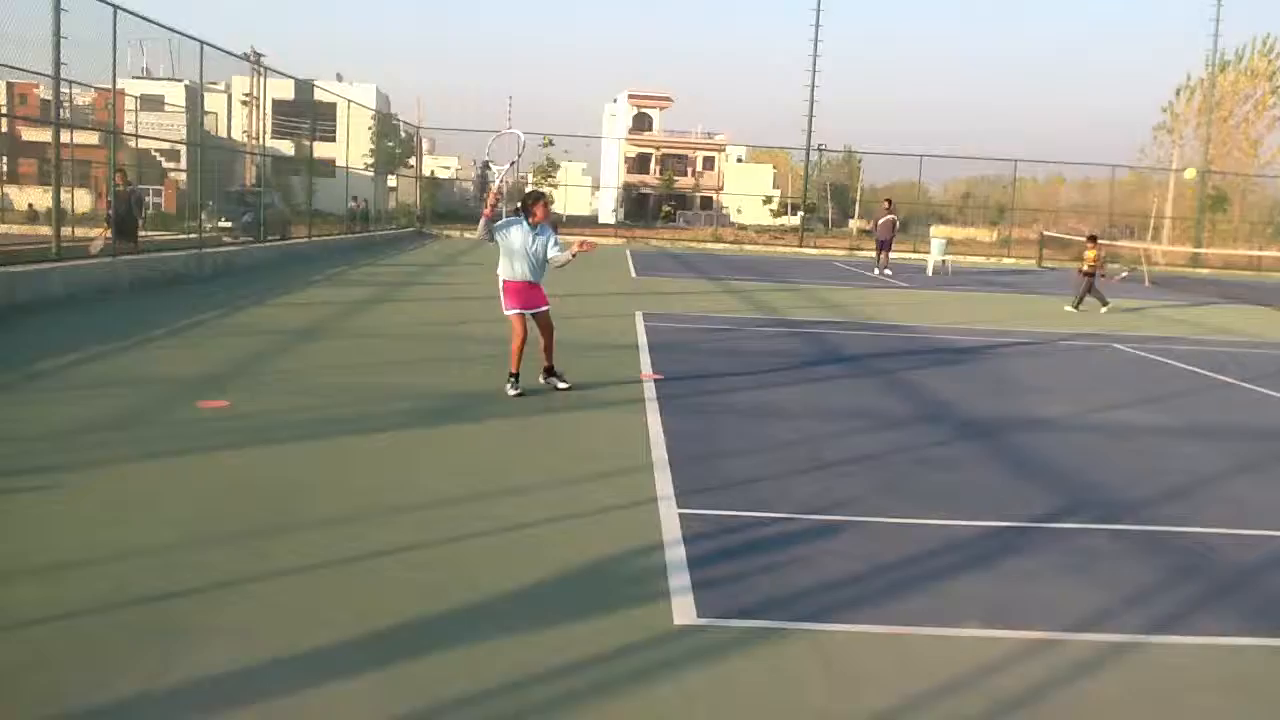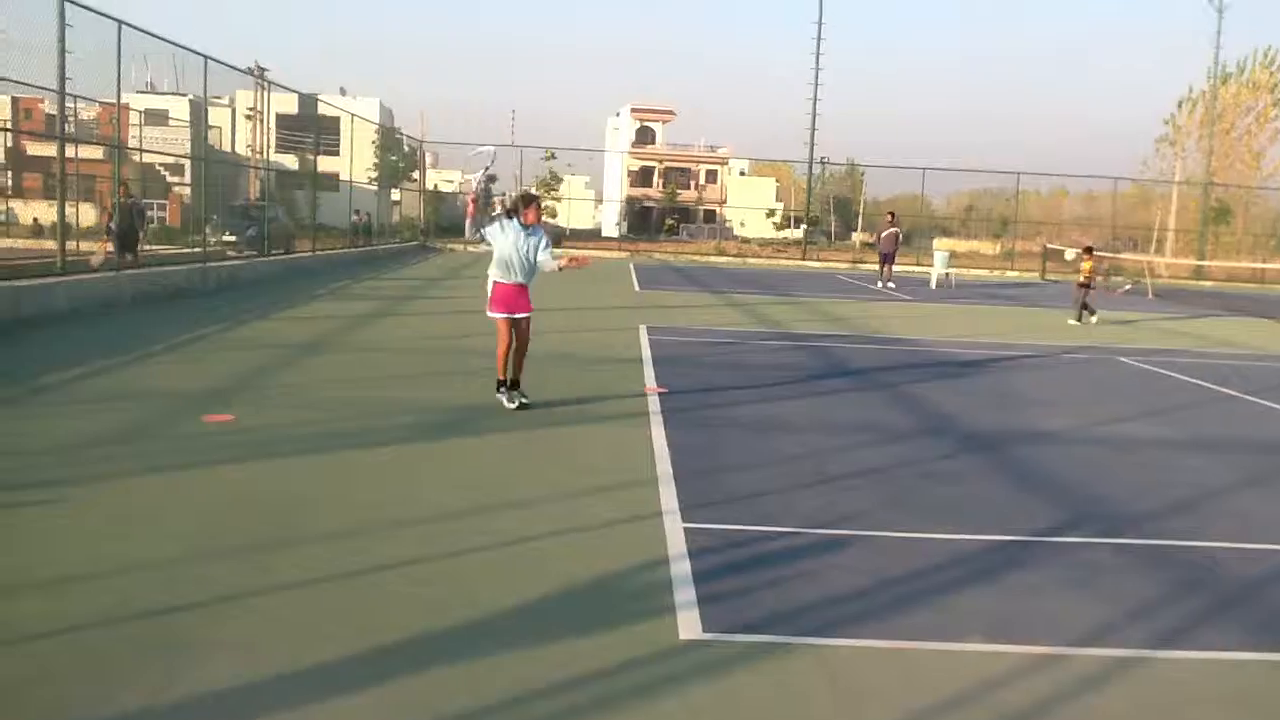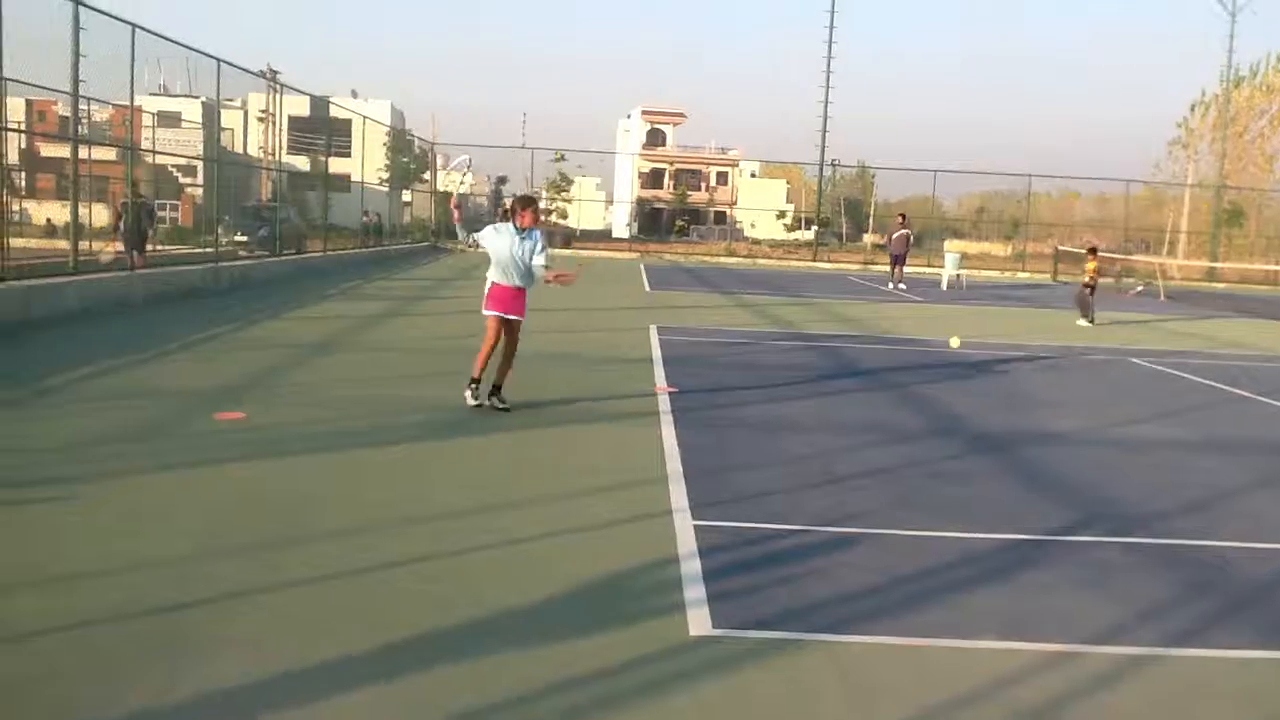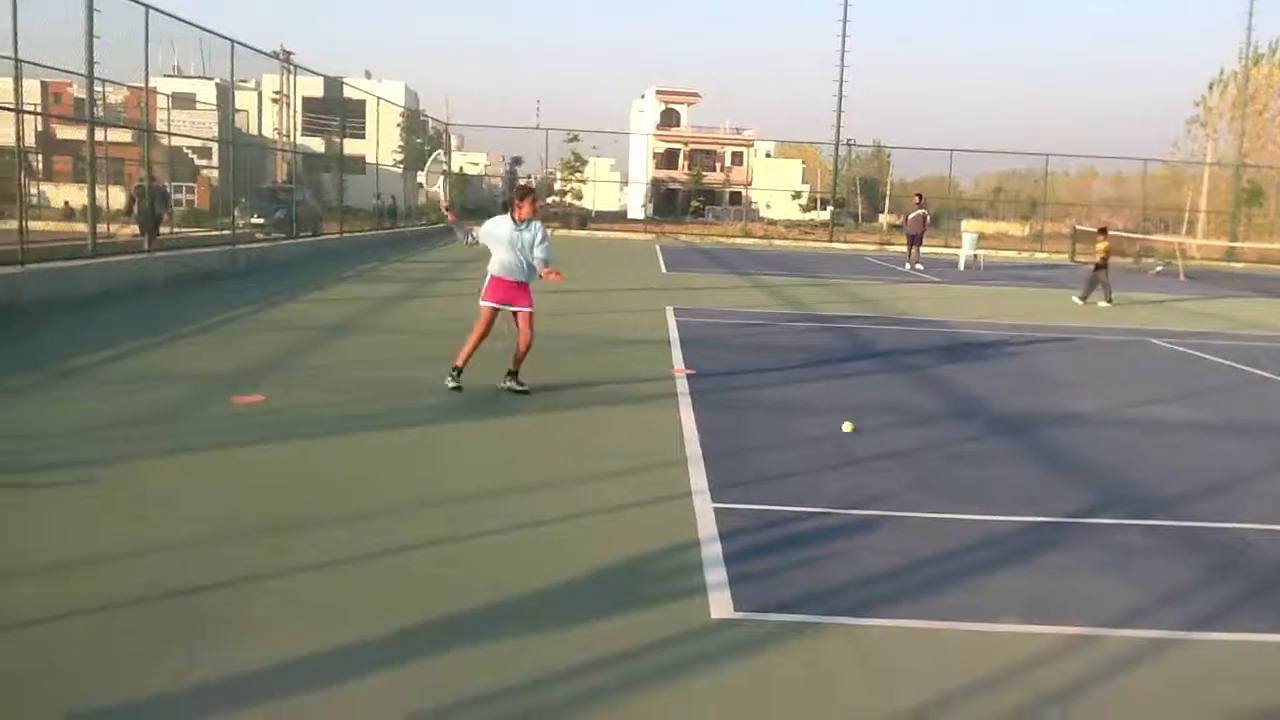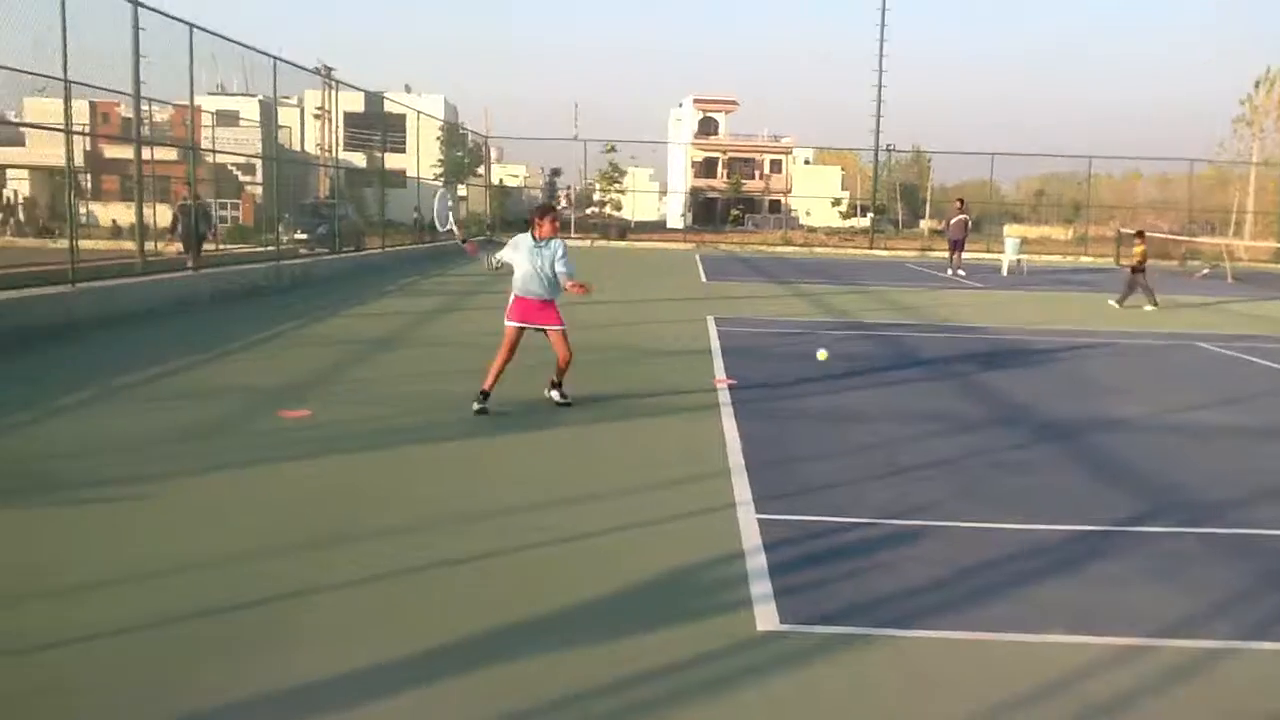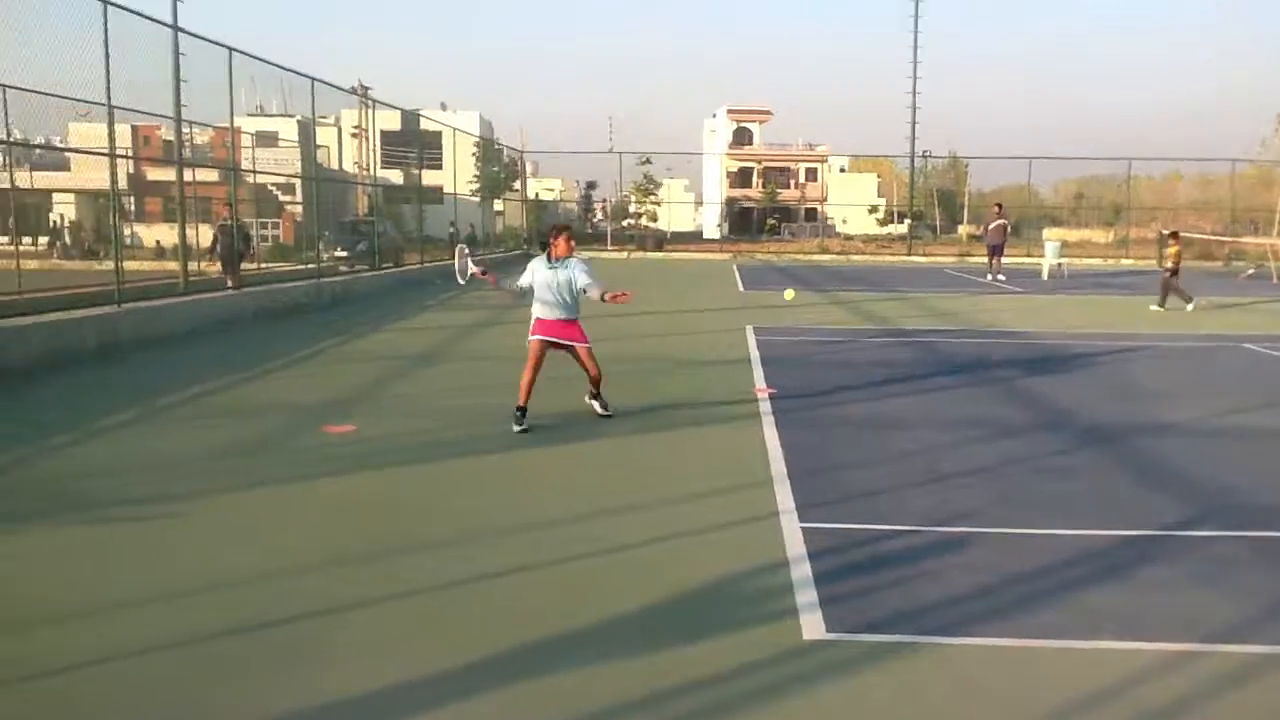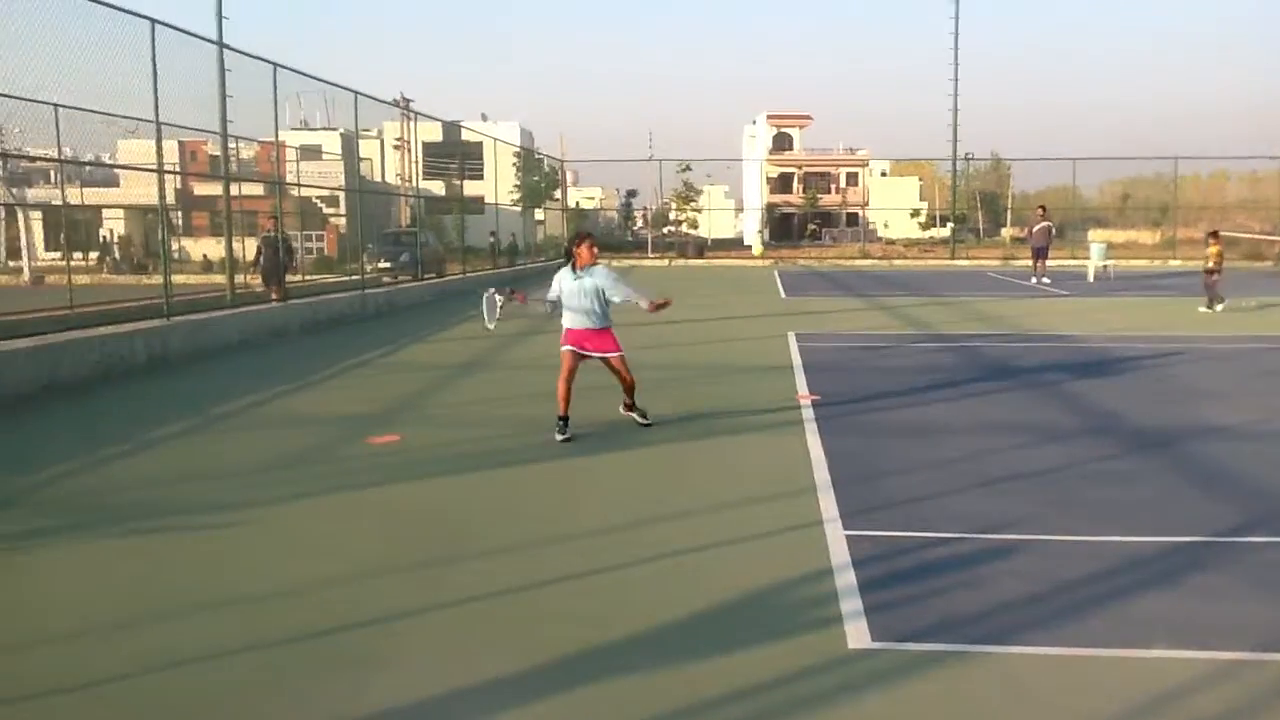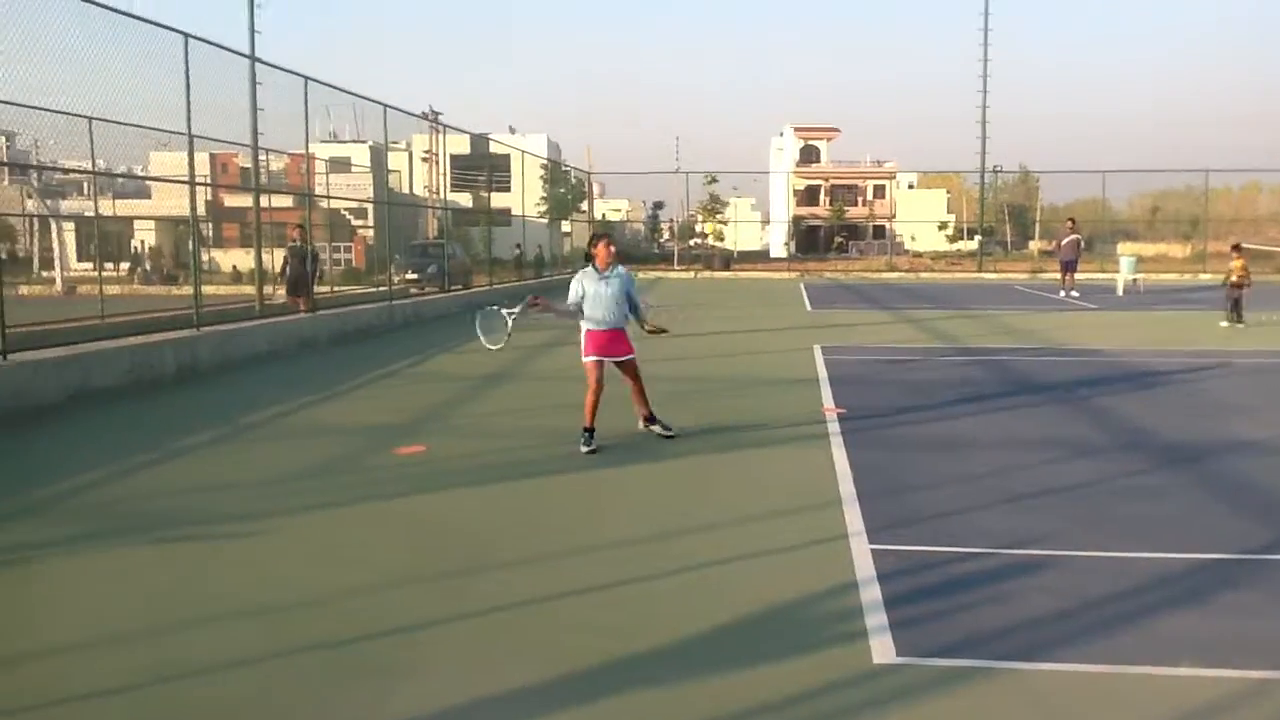
dt=0.1s
person 1, frame 1
left shoulder: (547, 232)
right shoulder: (510, 226)
left elbow: (555, 259)
right elbow: (483, 234)
left wrist: (574, 252)
right wrist: (489, 209)
left hip: (532, 286)
right hip: (512, 284)
left knee: (547, 330)
right knee: (520, 333)
left ankle: (549, 372)
right ankle: (513, 378)
person 1, frame 2
left shoulder: (539, 234)
right shoulder: (500, 226)
left elbow: (545, 263)
left wrist: (564, 263)
left hip: (521, 289)
right hip: (500, 287)
left knee: (523, 340)
right knee: (506, 340)
left ankle: (514, 387)
right ankle: (502, 386)
person 1, frame 3
left shoulder: (537, 236)
right shoulder: (496, 231)
left elbow: (539, 267)
right elbow: (469, 241)
left wrist: (550, 276)
right wrist: (457, 217)
left hip: (519, 293)
right hip: (497, 289)
left knee: (511, 346)
right knee: (493, 339)
left ankle: (495, 392)
right ankle: (474, 384)
person 1, frame 4
left shoulder: (537, 229)
right shoulder: (495, 224)
left elbow: (539, 258)
left wrist: (544, 271)
left hip: (521, 288)
right hip: (497, 282)
left knee: (527, 337)
right knee: (482, 329)
left ankle: (512, 376)
right ankle: (456, 372)
person 1, frame 5
left shoulder: (558, 246)
right shoulder: (518, 243)
left elbow: (563, 272)
right elbow: (496, 262)
left wrist: (570, 284)
left hip: (547, 305)
right hip: (521, 302)
left knee: (565, 356)
right knee: (508, 349)
left ankle: (555, 386)
right ankle: (483, 395)
person 1, frame 6
left shoulder: (577, 265)
right shoulder: (536, 265)
left elbow: (589, 286)
right elbow: (518, 288)
left wrist: (606, 295)
left hip: (569, 324)
right hip: (543, 322)
left knee: (594, 372)
right knee: (533, 362)
left ankle: (594, 396)
right ankle: (520, 412)
person 1, frame 7
left shoulder: (602, 273)
right shoulder: (561, 276)
left elbow: (624, 293)
right elbow: (550, 305)
left wrist: (649, 305)
left hip: (601, 333)
right hip: (573, 332)
left knee: (627, 379)
right knee: (566, 374)
left ankle: (629, 406)
right ankle: (562, 421)
person 1, frame 8
left shoulder: (623, 274)
right shoulder: (582, 277)
left elbow: (632, 303)
right elbow: (573, 310)
left wrist: (645, 324)
right wrist: (543, 304)
left hip: (618, 335)
right hip: (593, 335)
left knee: (636, 381)
right knee: (595, 385)
left ankle: (648, 419)
right ankle: (588, 432)
